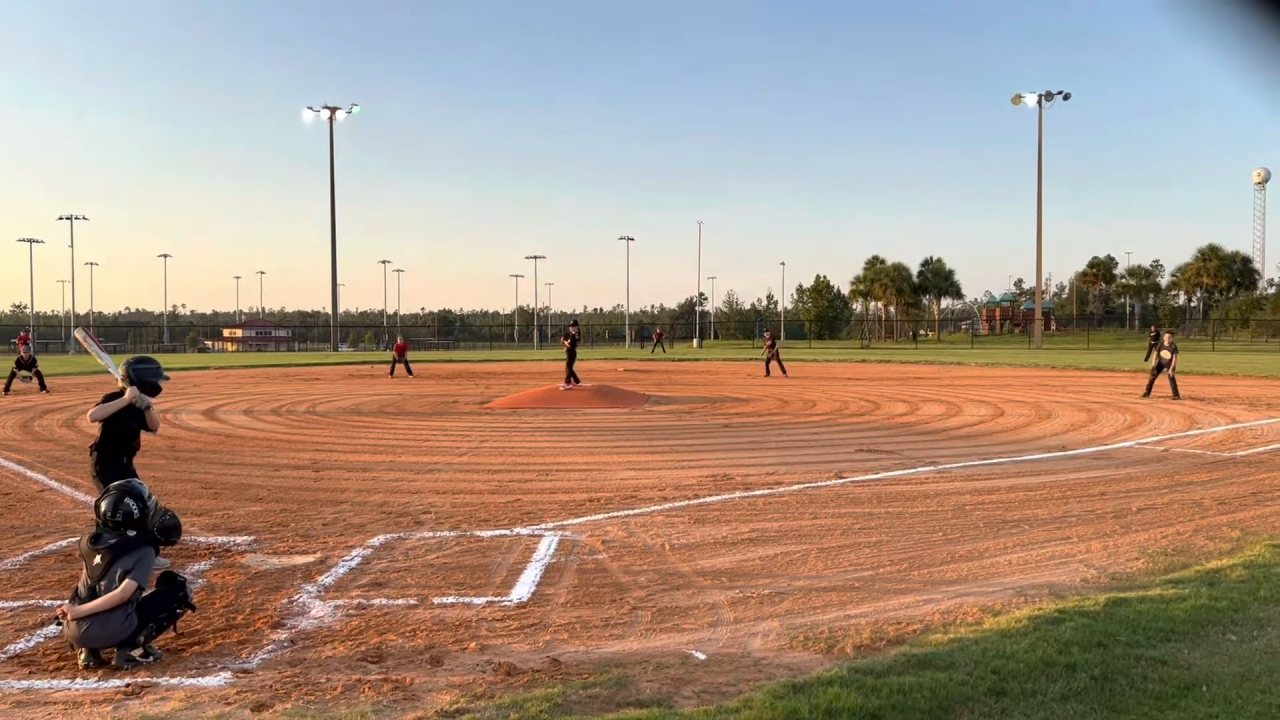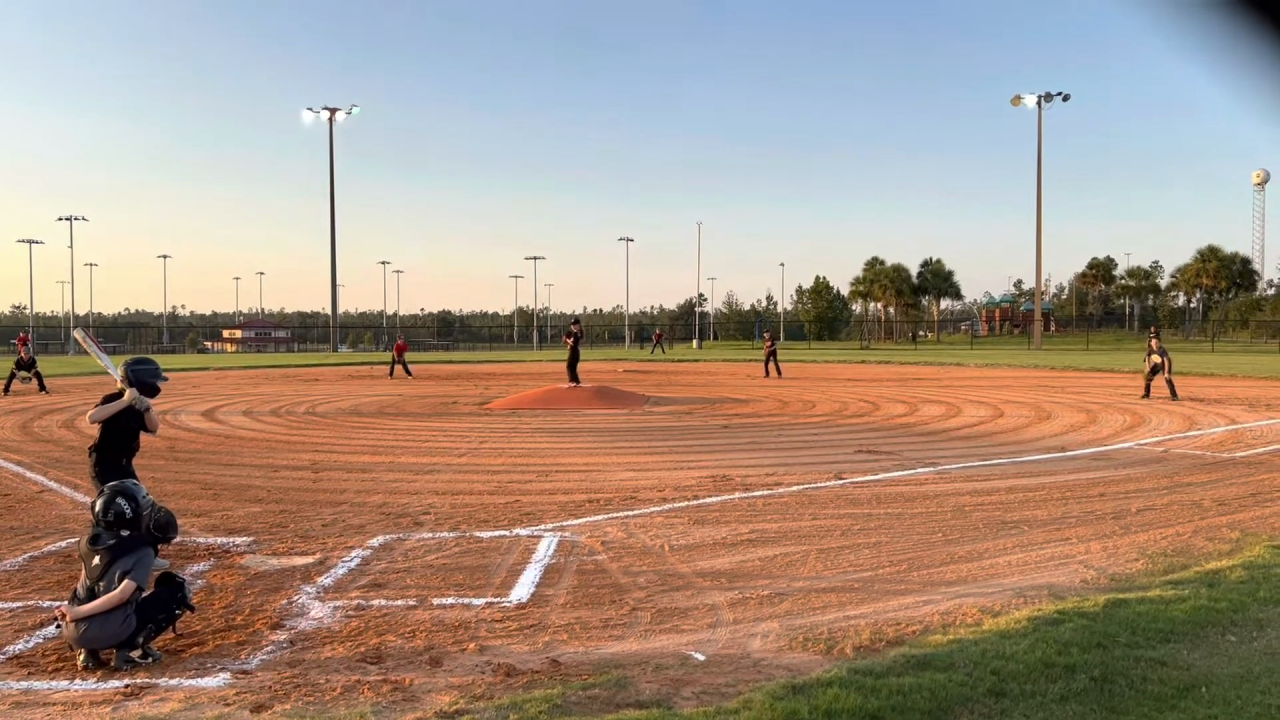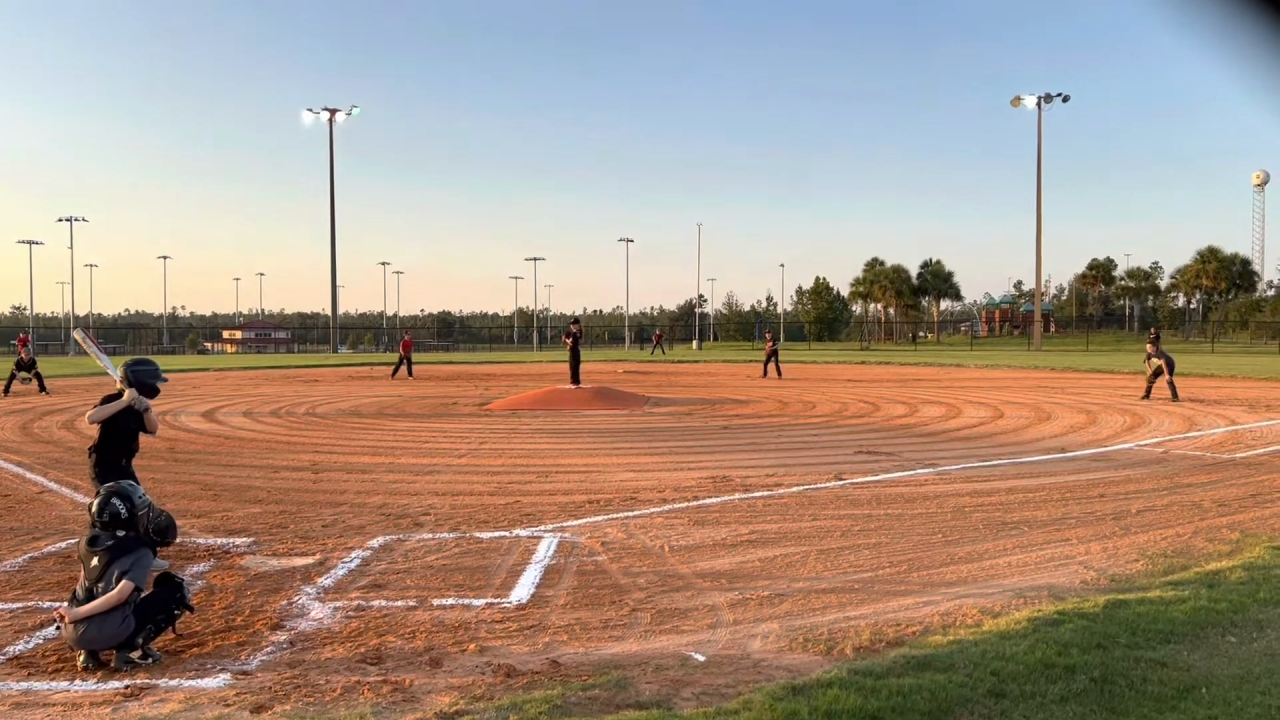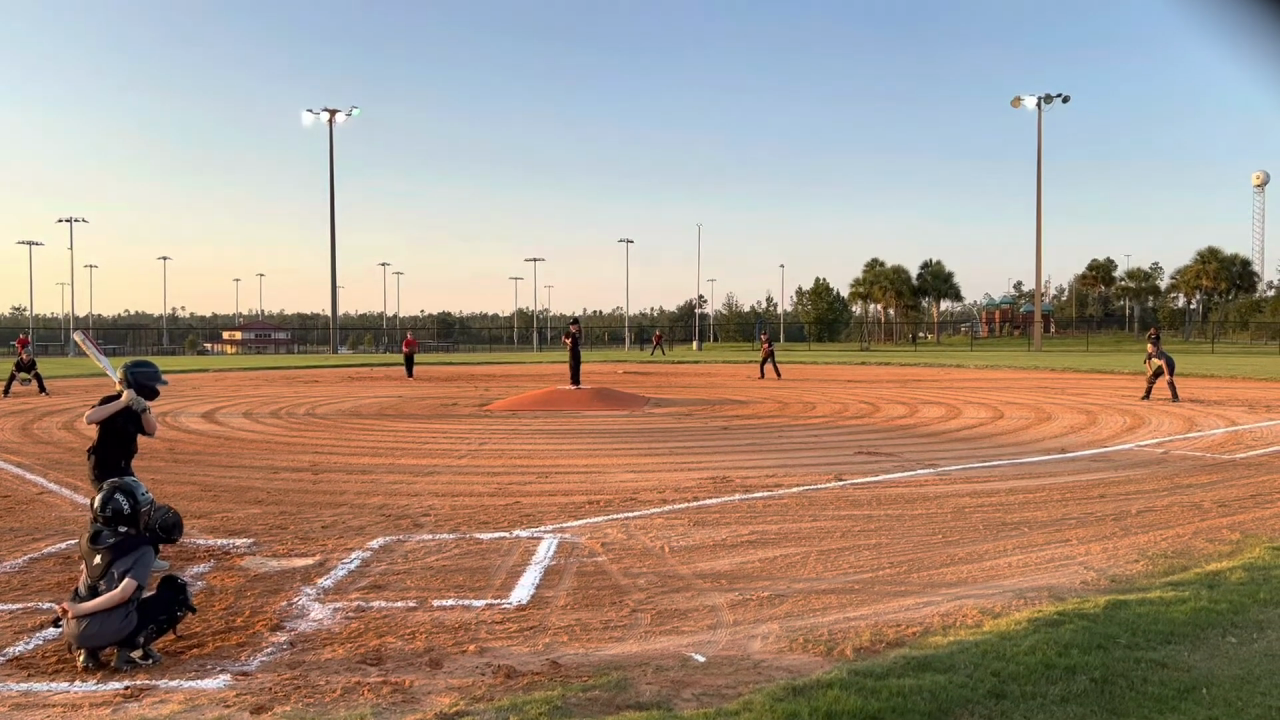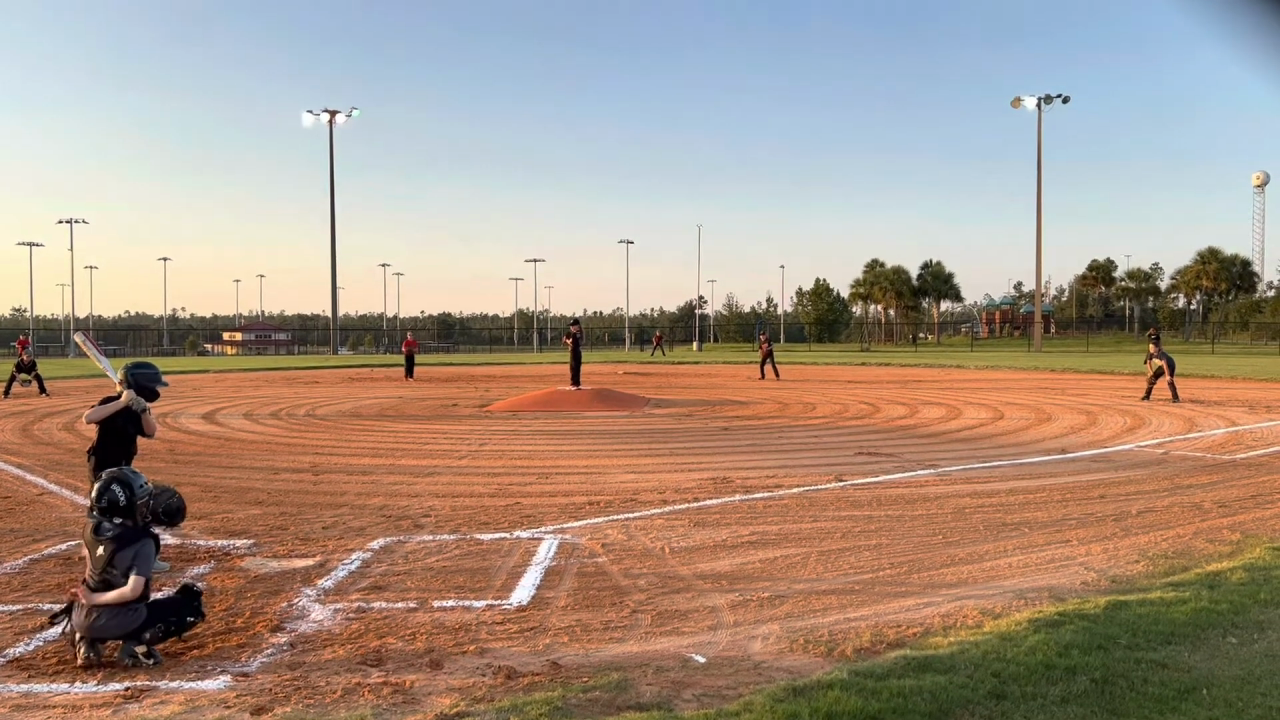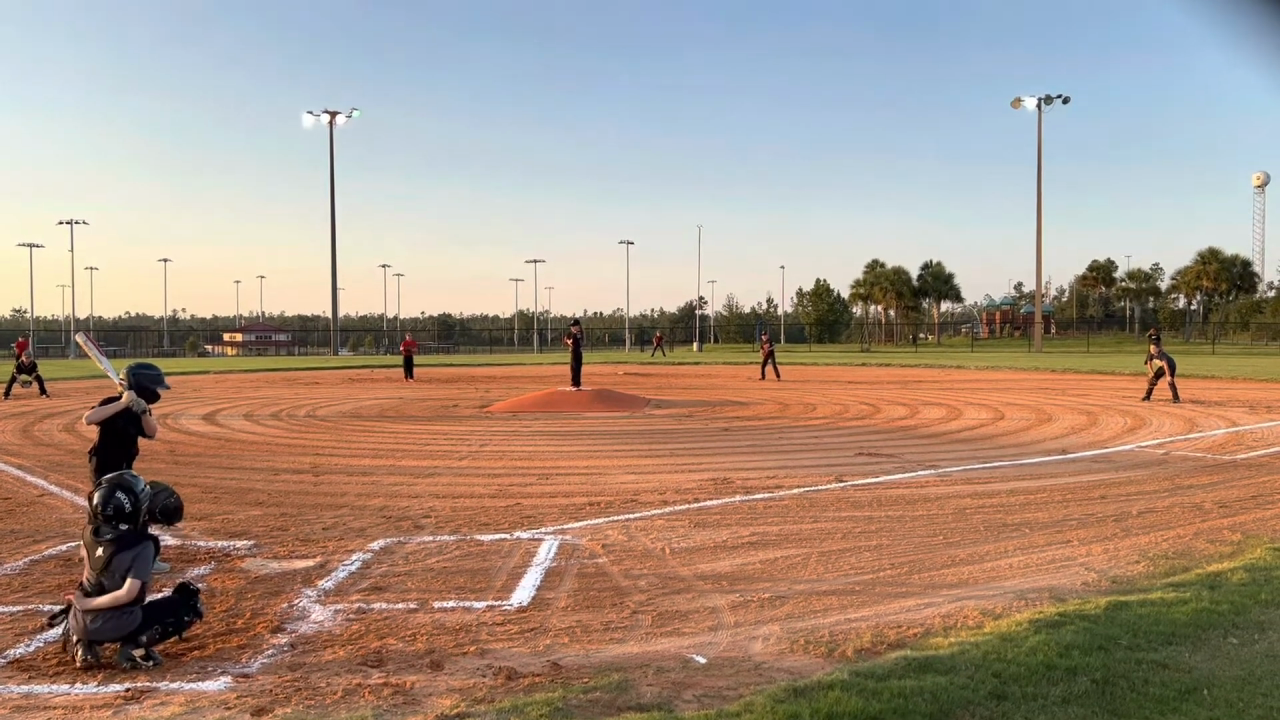
dt=0.3s
person 1, frame 1
left shoulder: (139, 402)
right shoulder: (114, 399)
left elbow: (154, 427)
right elbow: (92, 416)
left wrist: (147, 406)
right wrist: (126, 400)
left hip: (125, 463)
right hip: (105, 464)
person 1, frame 2
left shoulder: (138, 404)
right shoulder: (113, 399)
left elbow: (153, 428)
right elbow: (92, 417)
left wrist: (146, 408)
right wrist: (125, 401)
left hip: (124, 464)
right hip: (104, 464)
person 1, frame 3
left shoulder: (139, 404)
right shoulder: (111, 401)
left elbow: (152, 429)
right elbow: (91, 418)
left wrist: (145, 409)
right wrist: (124, 402)
left hip: (123, 465)
right hip: (104, 466)
person 1, frame 4
left shoulder: (138, 405)
right shoulder: (110, 402)
left elbow: (151, 431)
right elbow: (88, 418)
left wrist: (143, 410)
right wrist: (122, 402)
left hip: (123, 467)
right hip: (103, 466)
person 1, frame 5
left shoulder: (138, 406)
right shoulder: (112, 403)
left elbow: (150, 432)
right elbow: (88, 418)
left wrist: (143, 410)
right wrist: (122, 402)
left hip: (124, 467)
right hip: (103, 467)
person 1, frame 6
left shoulder: (139, 407)
right shoulder: (112, 403)
left elbow: (151, 433)
right elbow: (88, 419)
left wrist: (144, 412)
right wrist: (123, 403)
left hip: (124, 468)
right hip: (104, 468)
person 2, frame 1
left shoulder: (91, 541)
right shoulder: (143, 551)
right elbow: (121, 595)
right wrist: (77, 611)
left hip: (74, 632)
right hip: (110, 633)
right knee: (178, 590)
left ankle: (89, 650)
right ankle: (132, 649)
person 2, frame 2
left shoulder: (90, 541)
right shoulder: (142, 552)
right elbow: (121, 596)
right wrist: (76, 613)
left hip: (72, 632)
right hip: (109, 634)
right knee: (177, 590)
left ankle: (88, 651)
right ankle: (132, 650)
person 2, frame 3
left shoulder: (89, 542)
right shoulder: (141, 553)
right elbow: (118, 596)
right wrist: (75, 614)
left hip: (72, 633)
right hip: (109, 635)
right knee: (176, 592)
left ankle: (88, 652)
right ankle: (132, 651)
person 2, frame 4
left shoulder: (90, 539)
right shoulder: (142, 550)
right elbow: (122, 594)
right wrist: (78, 610)
left hip: (74, 630)
right hip: (110, 631)
right knee: (178, 593)
left ankle: (87, 650)
right ankle: (132, 650)
person 2, frame 5
left shoulder: (92, 528)
right shoulder: (142, 543)
right elbow: (133, 591)
right wrist: (92, 598)
left hip: (83, 620)
right hip: (120, 624)
right knee: (192, 603)
left ankle: (87, 642)
right ankle: (138, 645)
person 2, frame 6
left shoulder: (91, 532)
right shoulder: (142, 546)
right elbow: (127, 594)
right wrist: (87, 604)
left hip: (80, 623)
right hip: (117, 627)
right knee: (189, 601)
left ankle: (85, 645)
right ankle: (136, 648)
